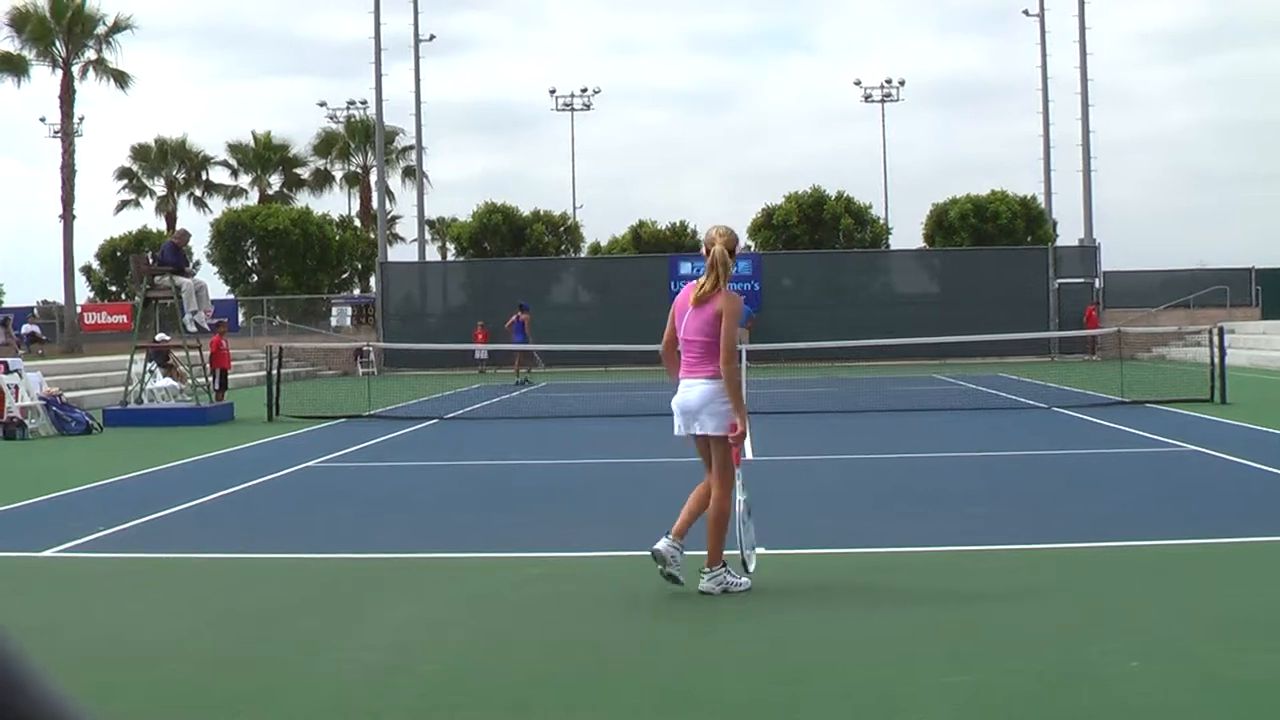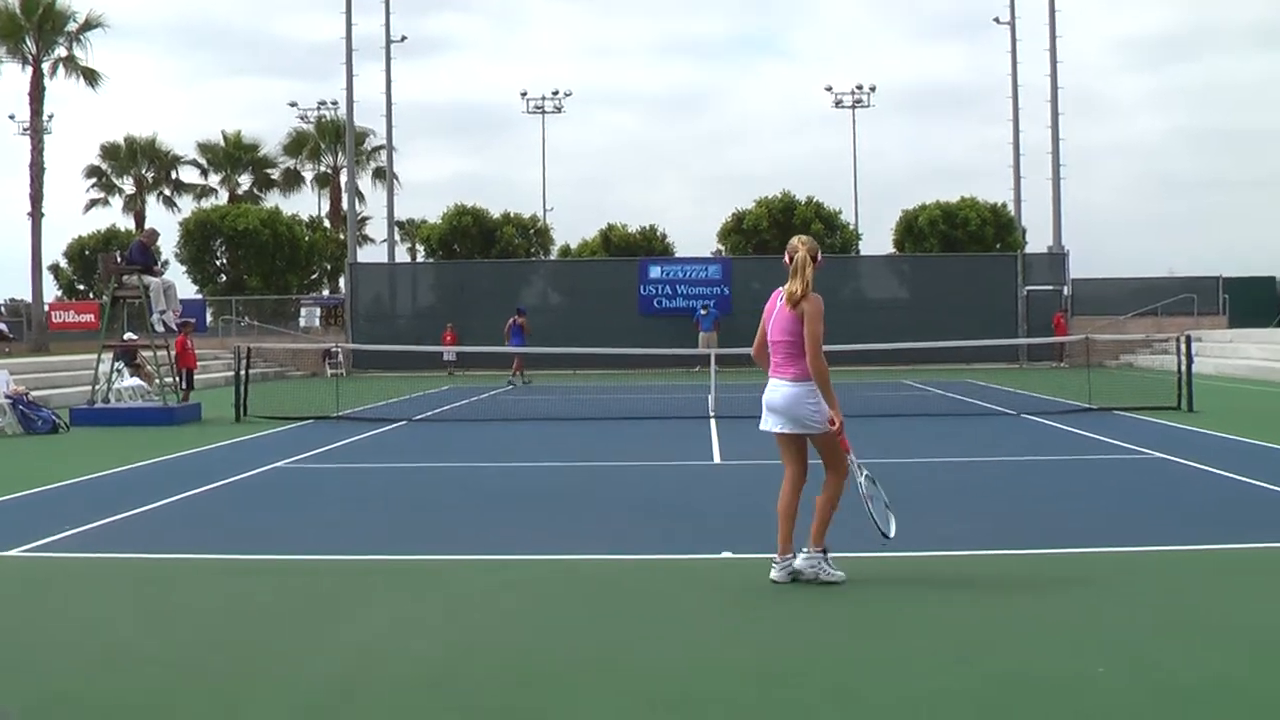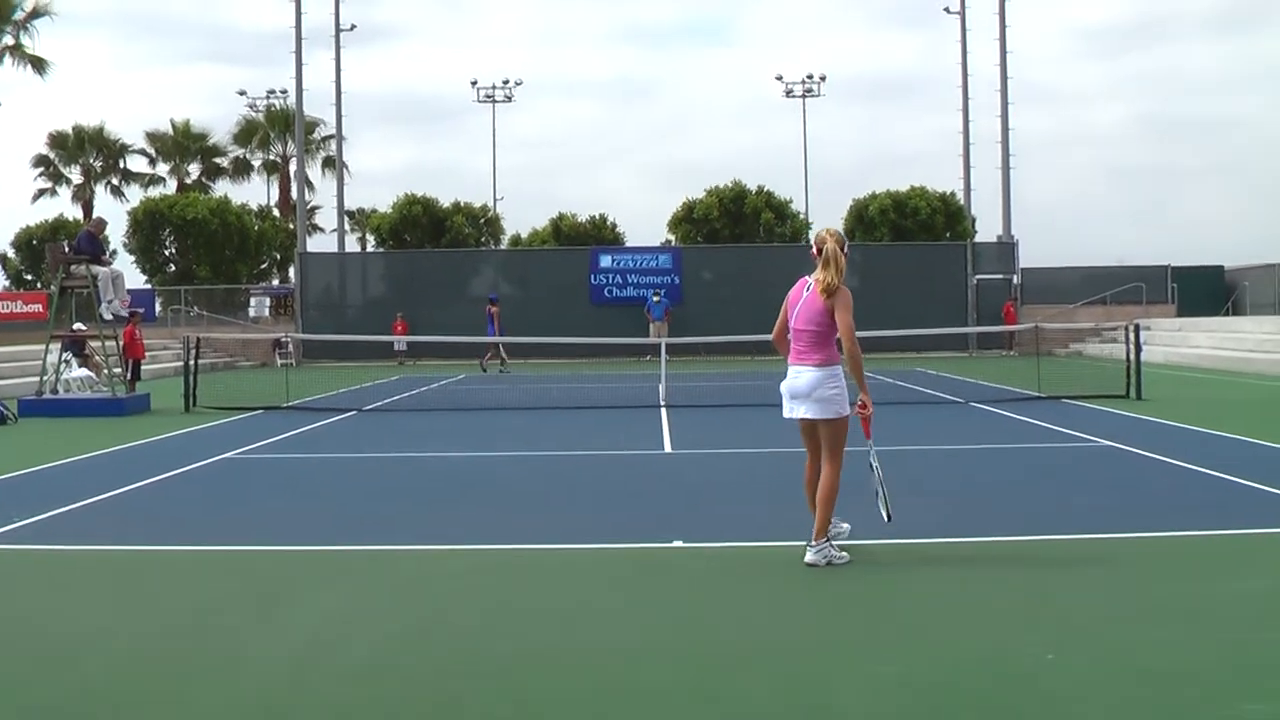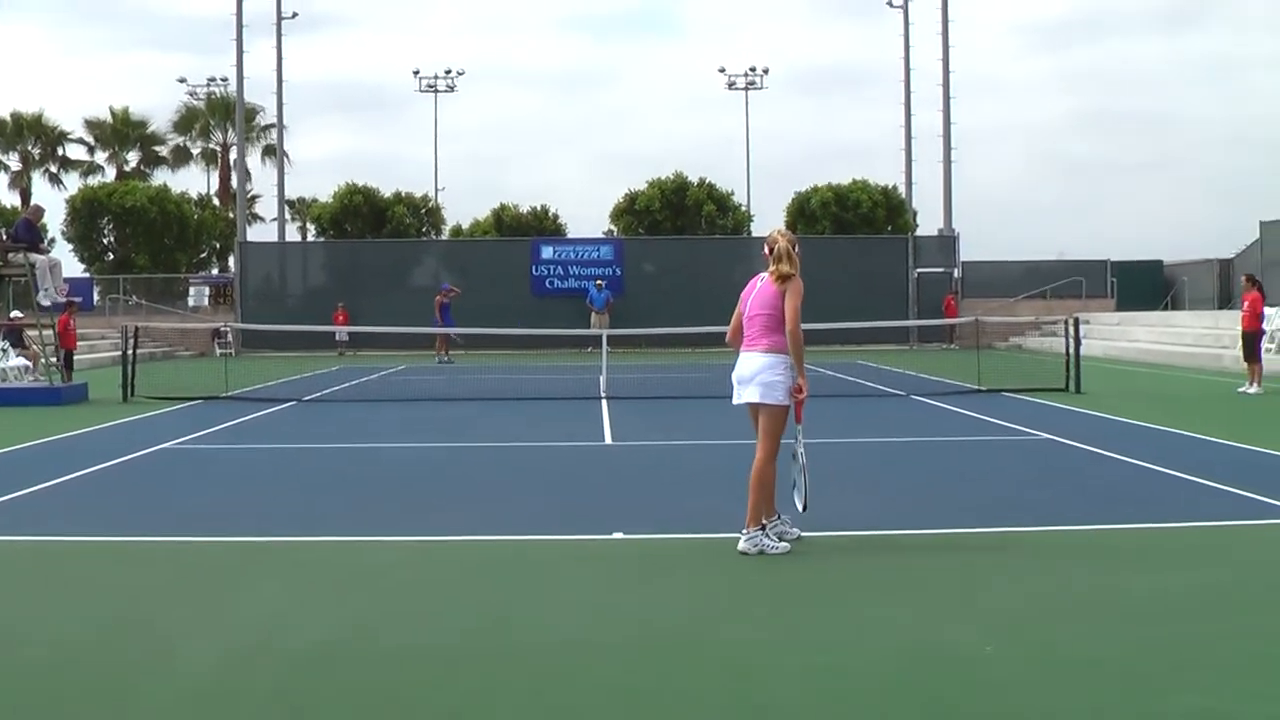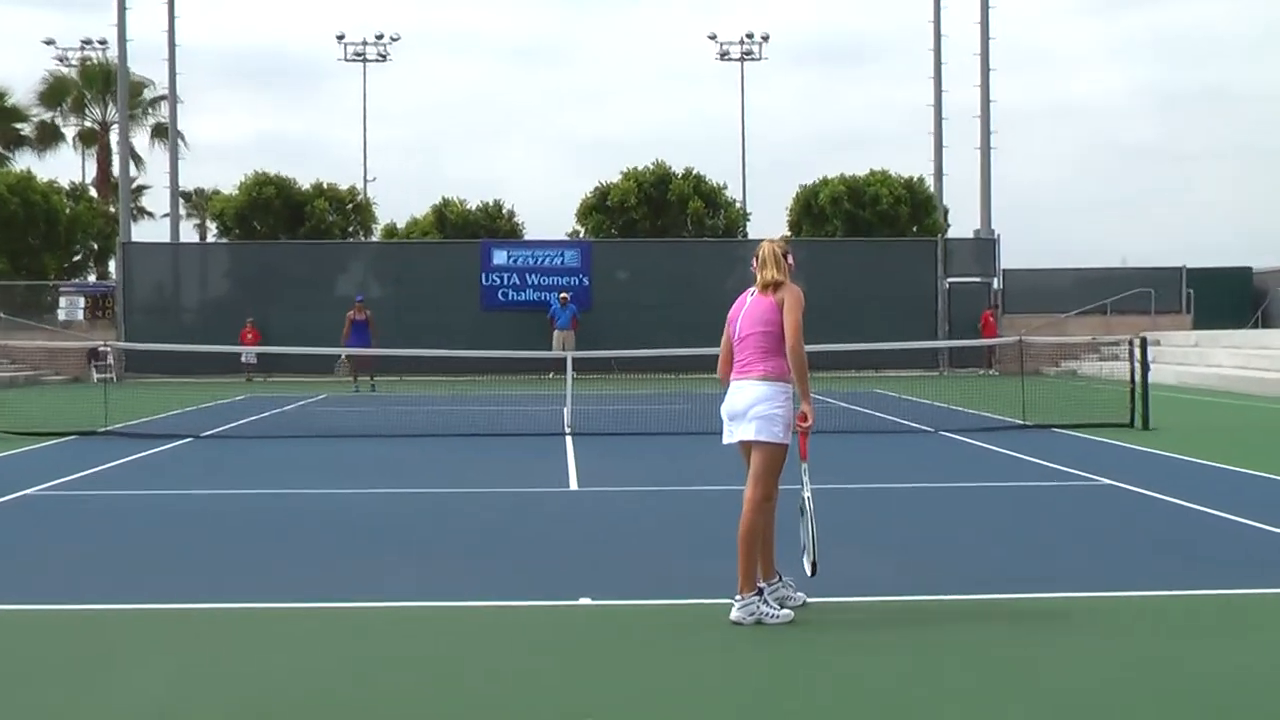
dt=0.7s
person 1, frame 1
left shoulder: (685, 295)
right shoulder: (728, 299)
left elbow: (668, 350)
right elbow: (727, 362)
right wrist: (740, 412)
left hip: (687, 393)
right hip: (715, 393)
left knee: (714, 479)
right knee: (724, 484)
left ankle: (672, 542)
right ankle: (714, 570)
person 1, frame 2
left shoulder: (774, 299)
right shoulder: (811, 301)
left elbow: (758, 353)
right elbow: (814, 360)
right wrist: (833, 406)
left hip: (775, 392)
right hip: (802, 392)
left knee: (794, 475)
right knee: (837, 470)
left ankle: (784, 560)
right ankle: (813, 552)
person 1, frame 3
left shoulder: (798, 288)
right shoulder: (838, 293)
left elbow: (777, 338)
right elbow: (849, 345)
right wrist: (863, 391)
left hip: (795, 379)
right hip: (824, 379)
left knee: (815, 457)
right knee: (831, 462)
left ankle: (824, 526)
right ankle: (819, 544)
person 1, frame 4
left shoulder: (753, 284)
right shoulder: (791, 282)
left elbow: (732, 336)
right elbow: (793, 329)
right wrist: (801, 374)
left hip: (747, 366)
right hip: (772, 366)
left knee: (767, 449)
right knee: (766, 452)
left ankle: (771, 520)
right ankle: (751, 532)
person 1, frame 5
left shoulder: (741, 301)
right shoulder: (789, 291)
left elbow: (723, 369)
right elbow: (793, 345)
right wrist: (806, 400)
left hip: (737, 395)
right hip: (768, 395)
left knee: (767, 494)
right knee: (757, 498)
left ankle: (770, 582)
right ankle: (747, 598)
